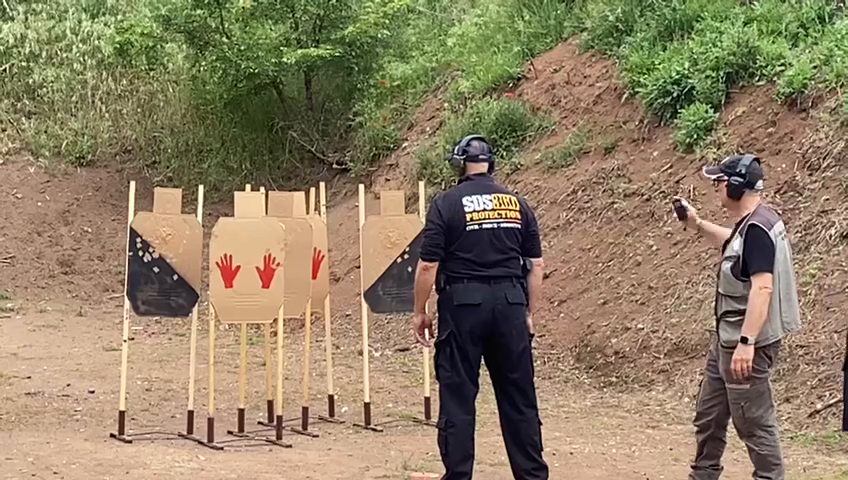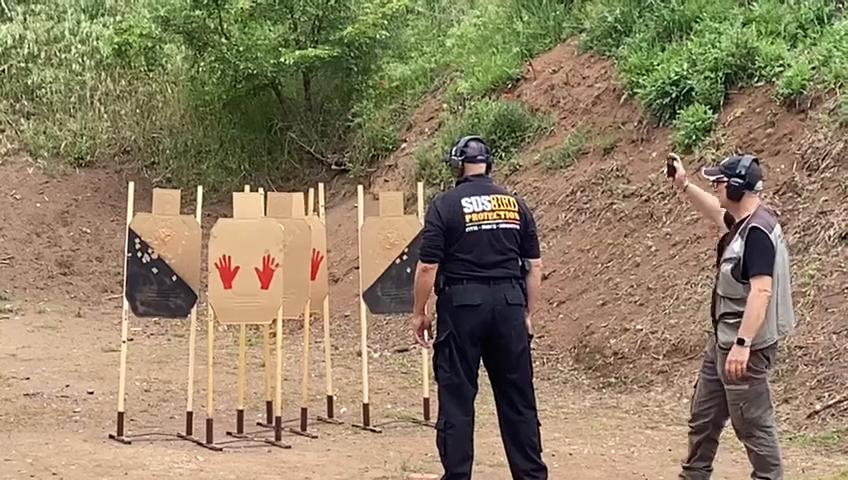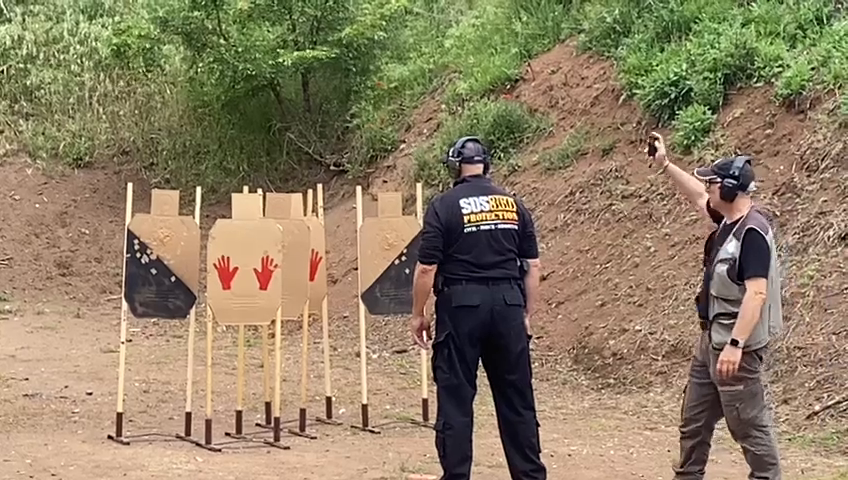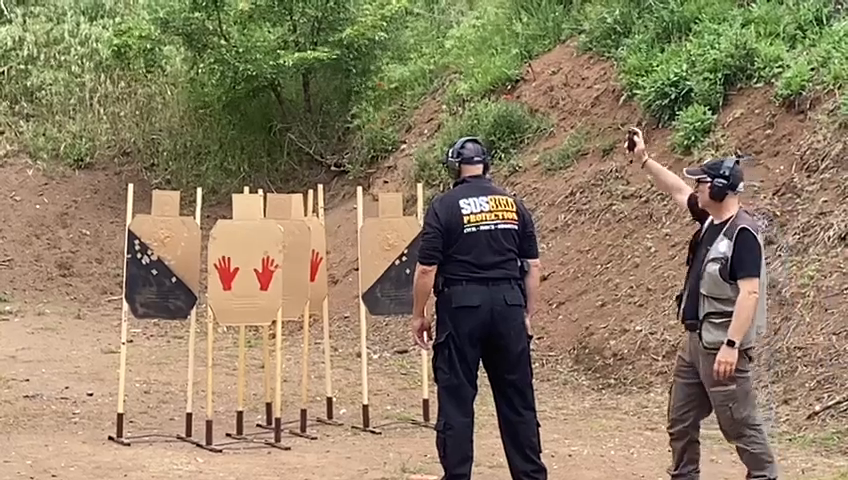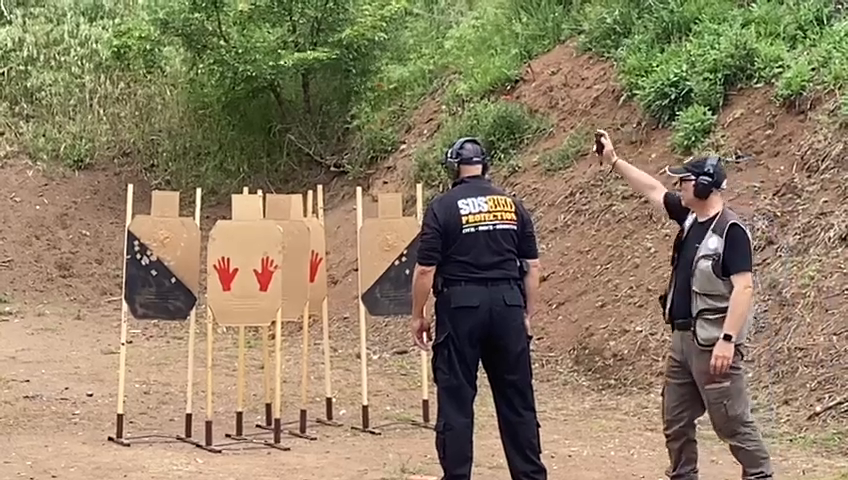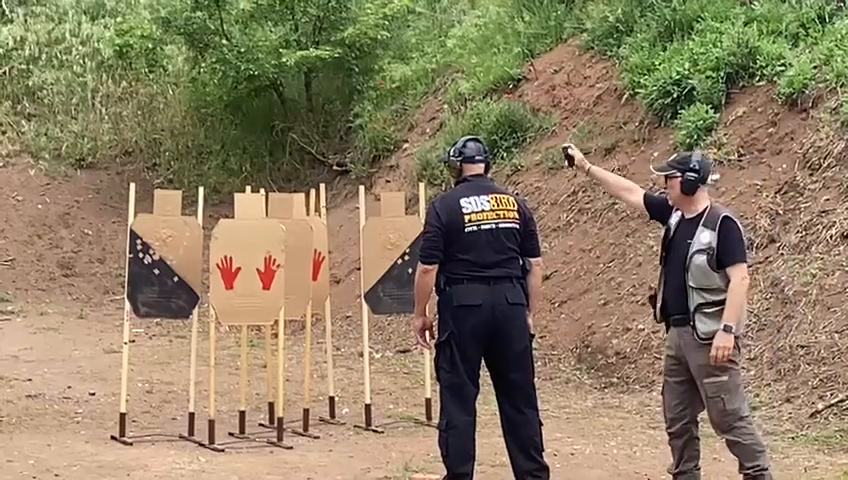
dt=0.2s
person 1, frame 1
left shoulder: (447, 202)
right shoulder: (517, 203)
left elbow: (428, 265)
right elbow: (535, 265)
left wrist: (420, 311)
right wrist: (529, 312)
left hip: (463, 304)
right hip: (509, 303)
left knee: (457, 396)
right knee: (519, 396)
person 1, frame 2
left shoulder: (445, 204)
right shoulder: (516, 203)
left elbow: (427, 267)
right elbow: (534, 266)
left wrist: (419, 313)
right wrist: (528, 313)
left hip: (462, 305)
right hip: (508, 304)
left knee: (457, 396)
right knee: (518, 396)
person 1, frame 3
left shoulder: (444, 205)
right shoulder: (513, 204)
left elbow: (426, 268)
right elbow: (532, 266)
left wrist: (418, 314)
right wrist: (527, 313)
left hip: (461, 306)
right hip: (507, 304)
left knee: (455, 398)
right knee: (516, 397)
person 1, frame 4
left shoulder: (444, 205)
right shoulder: (514, 204)
left elbow: (426, 268)
right elbow: (532, 266)
left wrist: (419, 315)
right wrist: (527, 313)
left hip: (461, 306)
right hip: (507, 305)
left knee: (456, 398)
right knee: (517, 398)
person 1, frame 5
left shoulder: (442, 206)
right shoulder: (513, 204)
left elbow: (425, 269)
right elbow: (532, 266)
left wrist: (418, 315)
right wrist: (527, 313)
left hip: (460, 307)
right hip: (507, 305)
left knee: (455, 399)
right knee: (517, 398)
person 1, frame 6
left shoulder: (444, 205)
right shoulder: (515, 203)
left elbow: (427, 268)
right elbow: (534, 265)
left wrist: (420, 314)
right wrist: (530, 312)
left hip: (463, 305)
right hip: (509, 303)
left knee: (458, 397)
right knee: (519, 396)
person 2, frame 1
left shoulder: (758, 228)
right shoulder: (749, 222)
left elbow: (763, 288)
left wrist: (747, 342)
right wrist: (699, 225)
left hip: (747, 342)
right hip: (728, 337)
left knee: (753, 421)
right knee: (708, 413)
person 2, frame 2
left shoulder: (758, 231)
right shoulder: (743, 221)
left elbow: (762, 291)
right elbow: (719, 214)
left wrist: (743, 344)
right wrist: (685, 186)
left hip: (745, 344)
right hip: (723, 339)
left knee: (752, 422)
right knee: (704, 415)
person 2, frame 3
left shoulder: (752, 232)
right shoulder: (729, 219)
left elbow: (757, 293)
right elbow: (698, 197)
left wrist: (735, 344)
right wrist: (666, 165)
left hip: (735, 344)
right hip: (711, 339)
left knee: (748, 423)
right knee: (694, 419)
person 2, frame 4
left shoulder: (743, 233)
right shoulder: (712, 218)
left elbow: (750, 293)
right elbow: (678, 191)
left wrist: (731, 345)
right wrist: (644, 160)
left hip: (722, 344)
right hip: (696, 340)
left knee: (740, 425)
right knee: (681, 420)
person 2, frame 5
left shoulder: (731, 229)
right shoulder: (691, 216)
left elbow: (743, 288)
right elbow: (653, 190)
left wrist: (728, 339)
right wrist: (614, 160)
left hip: (712, 342)
right hip: (682, 338)
left knee: (732, 423)
right knee: (675, 421)
person 2, frame 6
left shoulder: (722, 223)
right shoulder: (674, 213)
left elbow: (740, 278)
right elbow: (630, 192)
left wrist: (727, 330)
right wrist: (586, 167)
left hip: (708, 337)
right hip: (677, 334)
left knee: (729, 417)
right knee: (678, 419)
